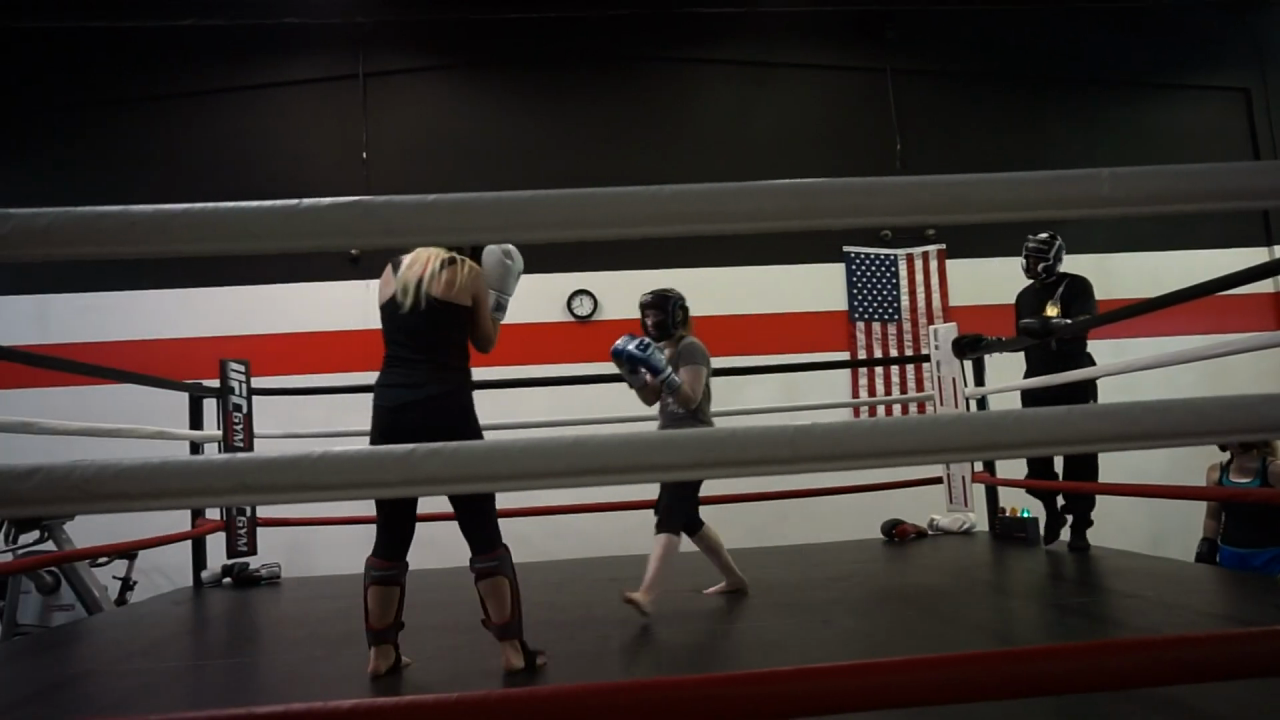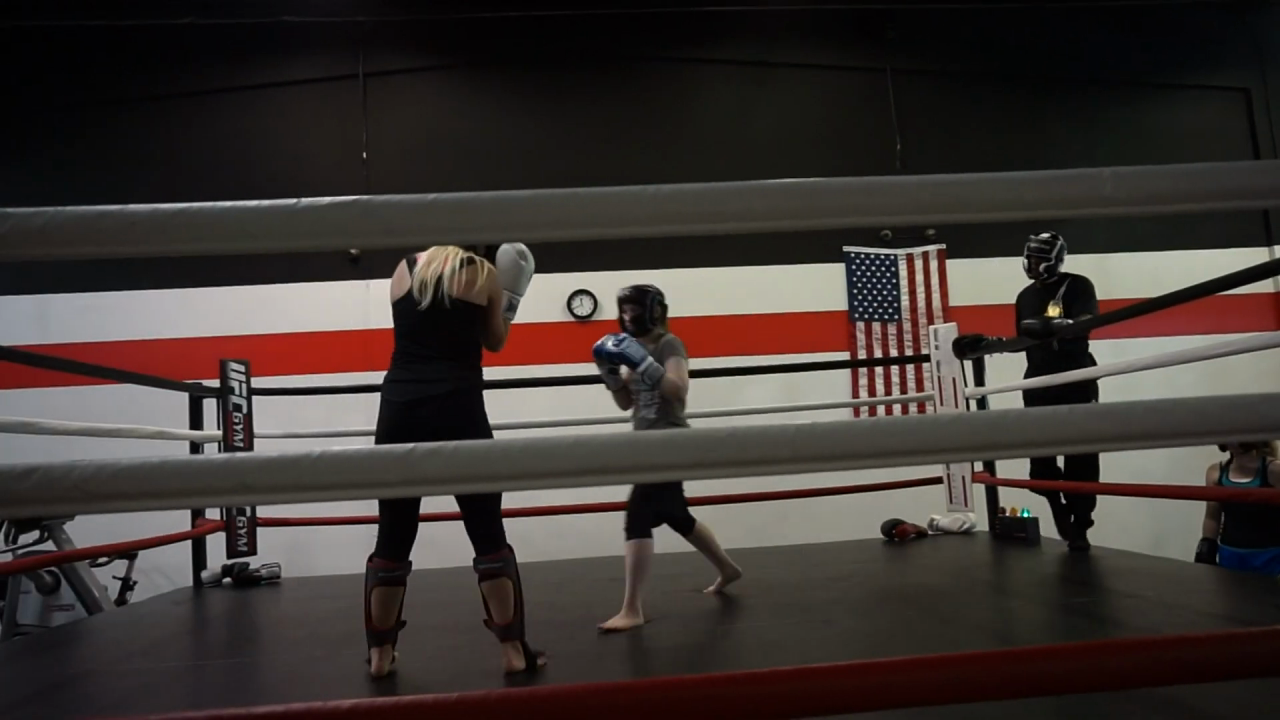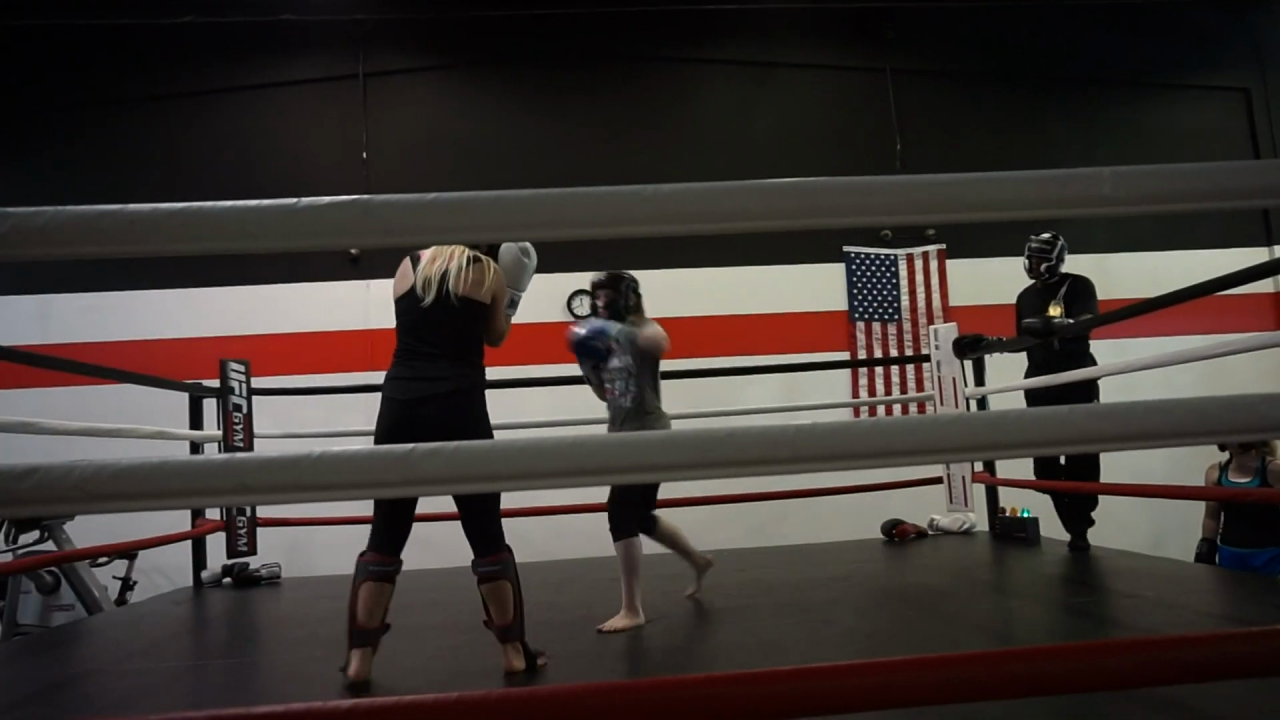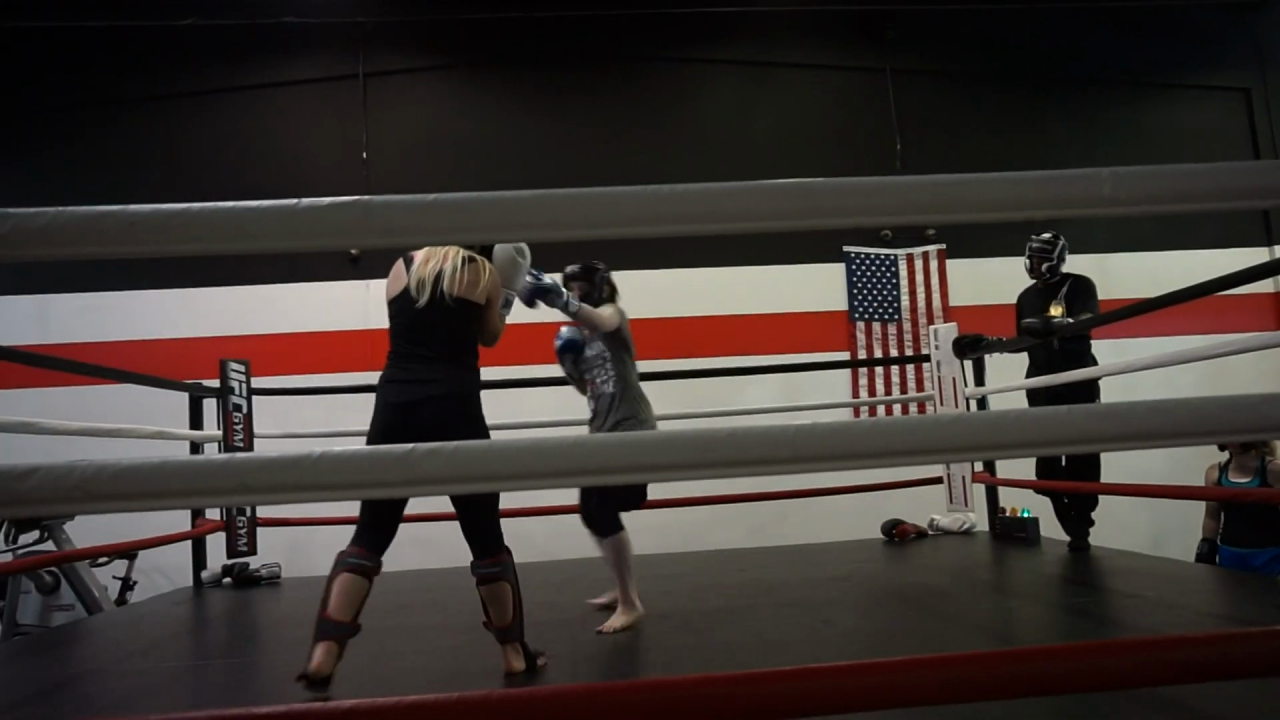
dt=0.1s
person 1, frame 1
left shoulder: (392, 272)
right shoulder: (469, 273)
right elbow: (484, 342)
right wrist: (496, 297)
left hip: (391, 410)
right hip: (445, 410)
left knee: (390, 538)
right knee: (484, 535)
left ankle: (381, 652)
right ankle: (513, 649)
person 1, frame 2
left shoulder: (404, 270)
right shoulder: (488, 274)
right elbow: (494, 339)
right wrist: (509, 299)
left hip: (400, 408)
right hip: (457, 410)
left knee: (393, 538)
right knee: (488, 535)
left ankle: (380, 653)
right ankle: (513, 650)
person 1, frame 3
left shoulder: (408, 266)
right shoulder: (490, 271)
right wrist: (510, 294)
left hip: (401, 405)
right hip: (458, 408)
left knee: (385, 537)
right knee: (487, 535)
left ankle: (359, 658)
right ankle: (514, 651)
person 1, frame 4
left shoulder: (401, 268)
right shoulder: (483, 273)
right wrist: (505, 295)
left hip: (396, 408)
right hip: (453, 410)
left knee: (368, 539)
right knee: (487, 539)
left ankle: (323, 655)
right ankle: (515, 652)
person 2, frame 1
left shoulder: (691, 349)
right shoulder: (658, 349)
left elbow: (691, 399)
right elbow: (649, 398)
left wrist: (659, 367)
right wrist: (629, 368)
left knee: (668, 513)
right knee: (687, 518)
left ankle: (647, 593)
right ankle: (733, 578)
person 2, frame 2
left shoulder: (669, 345)
right shoulder: (636, 348)
left elbow: (678, 391)
right elbow: (625, 402)
left wrist: (641, 361)
right wrist: (610, 368)
left knee: (638, 514)
right knee: (676, 516)
left ankle: (632, 609)
right ankle: (728, 569)
person 2, frame 3
left shoulder: (639, 332)
right shoulder: (608, 341)
left elbow: (660, 343)
right elbow: (606, 394)
left wrist: (610, 330)
right wrist: (588, 361)
right hip: (623, 437)
left knee: (620, 512)
right knee: (637, 514)
left ankle: (631, 610)
right ankle: (697, 560)
person 2, frame 4
left shoulder: (609, 314)
right shoulder: (583, 332)
left elbow: (602, 323)
left wrist: (555, 298)
right wrist: (570, 359)
left hip: (632, 429)
right hip: (604, 431)
left knee: (604, 511)
right knee: (594, 511)
left ankle: (630, 604)
right ankle: (622, 590)
person 3, frame 1
left shoulder: (1076, 285)
right shoulder: (1025, 296)
left elbow: (1086, 322)
left wrist: (1049, 324)
left hip: (1075, 381)
right hip: (1038, 383)
left knee: (1079, 457)
right knee: (1036, 455)
left ankle: (1079, 527)
right ankle: (1053, 513)
person 3, frame 2
left shoulder: (1077, 285)
right shoulder: (1025, 296)
left elbow: (1087, 322)
left wrist: (1051, 325)
left hip: (1076, 381)
right hip: (1039, 383)
left knee: (1080, 457)
right knee: (1040, 455)
left ankle: (1079, 527)
right ankle: (1061, 510)
person 3, frame 3
left shoulder: (1078, 285)
right shoulder: (1025, 297)
left elbow: (1087, 321)
left wrist: (1052, 324)
left hip: (1077, 382)
right hip: (1040, 383)
left knee: (1081, 457)
right knee: (1045, 455)
left ankle: (1080, 527)
right ankle: (1069, 517)
person 3, frame 4
left shoulder: (1079, 285)
right shoulder: (1026, 297)
left elbow: (1087, 321)
left wrist: (1051, 324)
left hip: (1078, 382)
right hip: (1042, 384)
left knee: (1082, 457)
right knee: (1046, 456)
left ankle: (1080, 527)
right ankle: (1070, 520)
